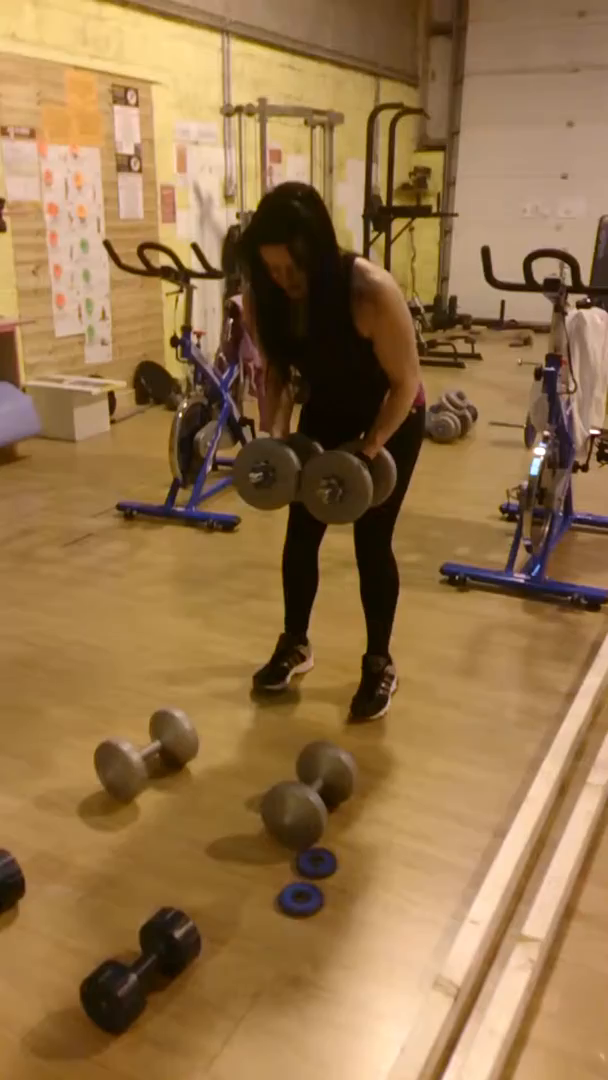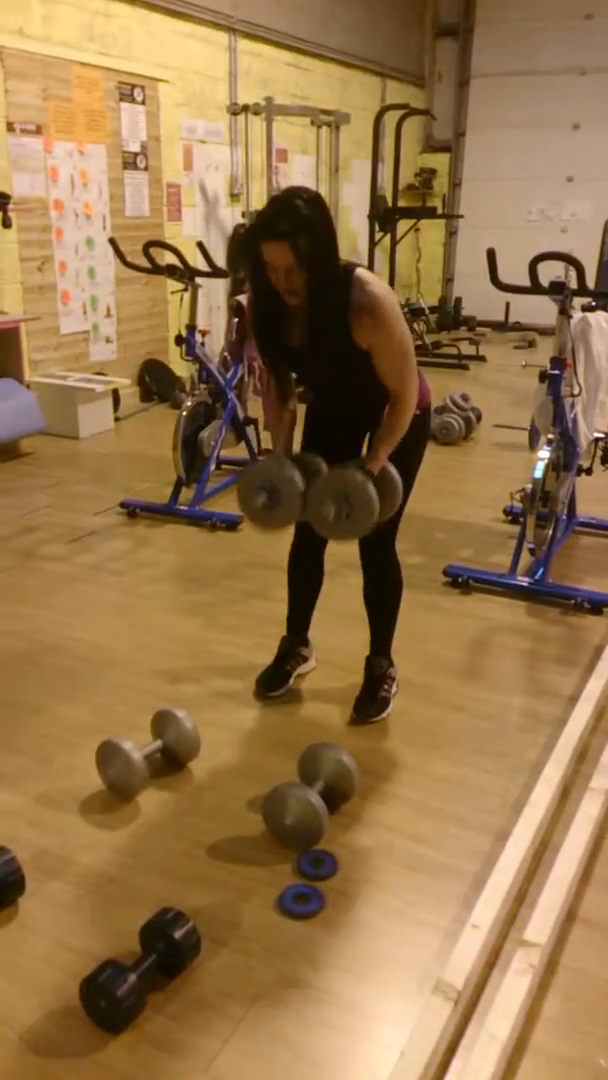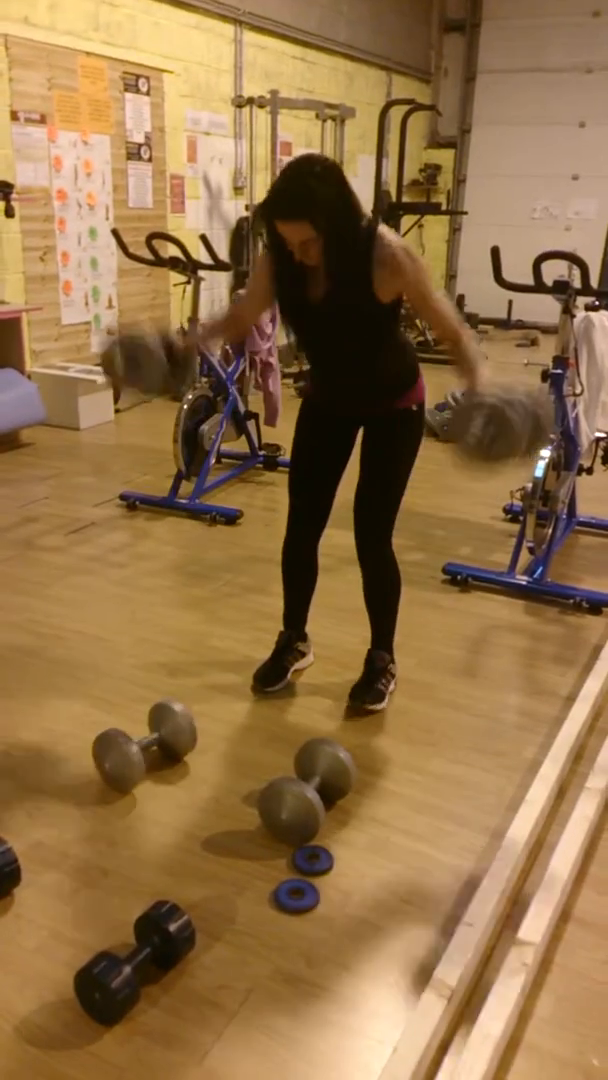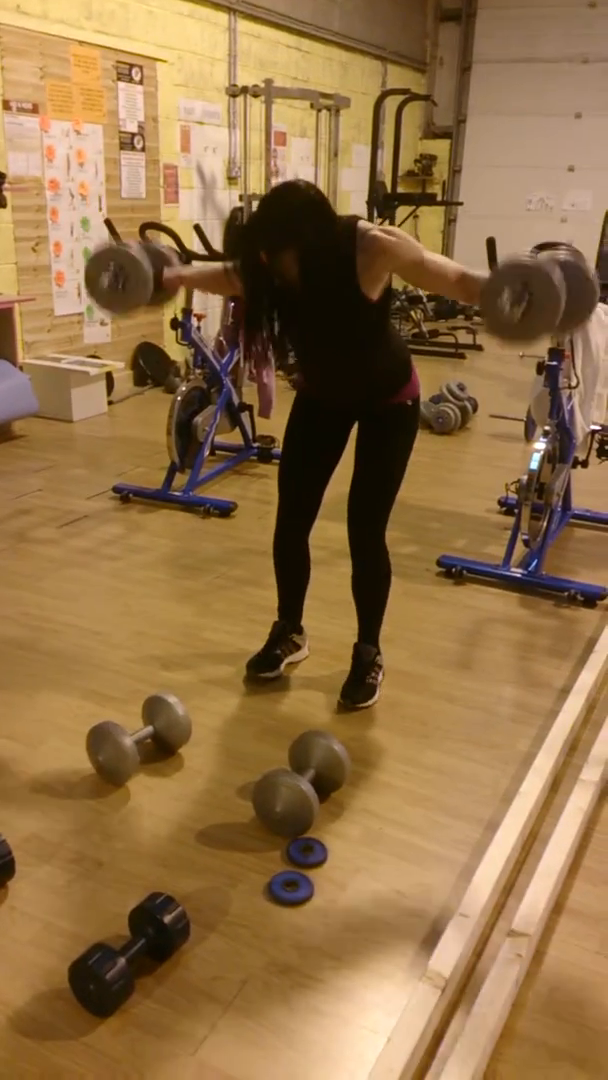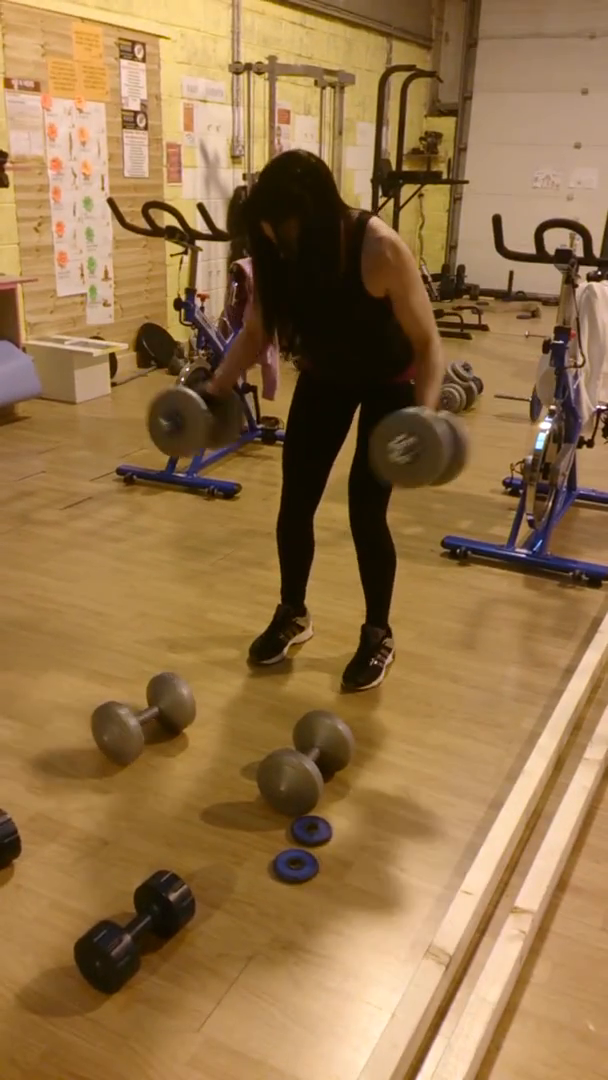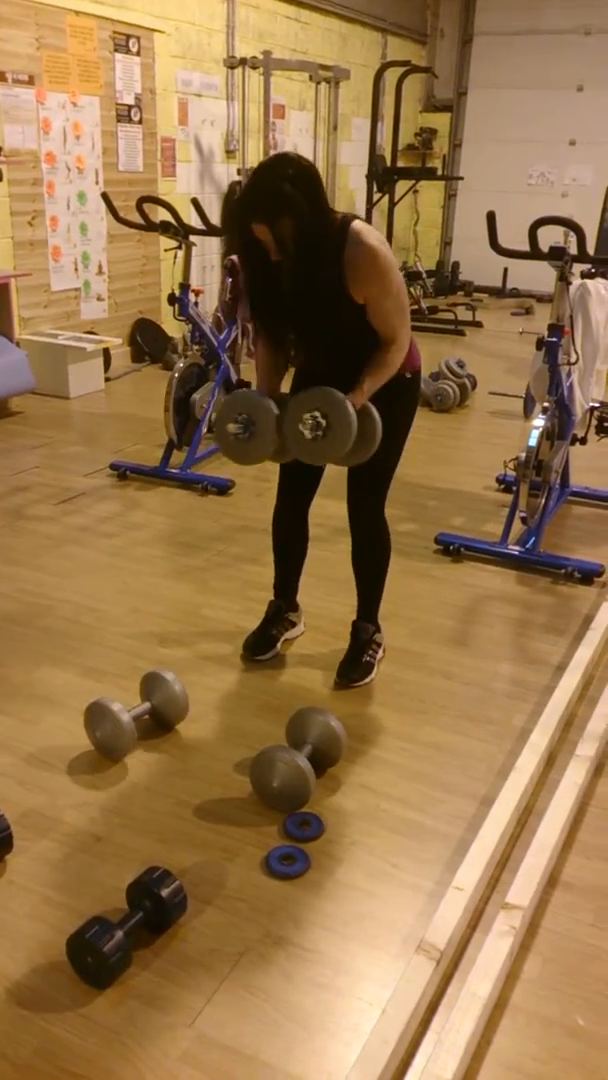
dt=0.4s
person 1, frame 1
left shoulder: (370, 291)
right shoulder: (260, 297)
left elbow: (406, 381)
right elbow: (276, 372)
left wrist: (368, 451)
right wrist: (274, 435)
left hip: (391, 418)
right hip: (324, 413)
left knee: (371, 541)
right knee: (301, 533)
left ankle: (380, 664)
right ankle: (294, 645)
person 1, frame 2
left shoulder: (368, 301)
right shoulder: (264, 305)
left elbow: (403, 395)
right elbow: (278, 385)
left wrist: (372, 463)
right wrist: (282, 454)
left hip: (396, 412)
right hip: (330, 412)
left knee: (376, 539)
right knee: (307, 530)
left ankle: (381, 666)
right ankle: (296, 646)
person 1, frame 3
left shoulder: (386, 257)
right shoulder: (281, 261)
left elbow: (449, 329)
right elbow: (243, 317)
left wrist: (479, 390)
left hip: (393, 406)
right hip: (326, 401)
left knee: (371, 536)
right knee: (301, 526)
left ankle: (383, 660)
right ankle: (294, 640)
person 1, frame 4
left shoulder: (372, 247)
right shoulder: (274, 262)
left elbow: (457, 281)
right elbow: (231, 278)
right wrist: (175, 277)
left hip: (388, 400)
right hip: (320, 395)
left knee: (365, 531)
right knee: (291, 519)
left ankle: (369, 653)
right ankle: (289, 632)
person 1, frame 5
left shoulder: (379, 249)
right shoulder: (278, 253)
left elbow: (425, 340)
right elbow: (259, 328)
left wrist: (426, 409)
right wrist: (218, 386)
left hip: (388, 384)
right hip: (322, 379)
left knee: (366, 511)
right knee: (295, 503)
left ankle: (378, 635)
right ankle: (292, 614)
person 1, frame 6
left shoulder: (364, 253)
right shoulder: (265, 255)
left elbow: (396, 341)
right elbow: (270, 335)
left wrist: (352, 402)
right wrist: (265, 399)
left hip: (385, 379)
right hip: (319, 371)
left knee: (364, 505)
right knee: (290, 494)
left ankle: (368, 631)
right ankle: (284, 609)
